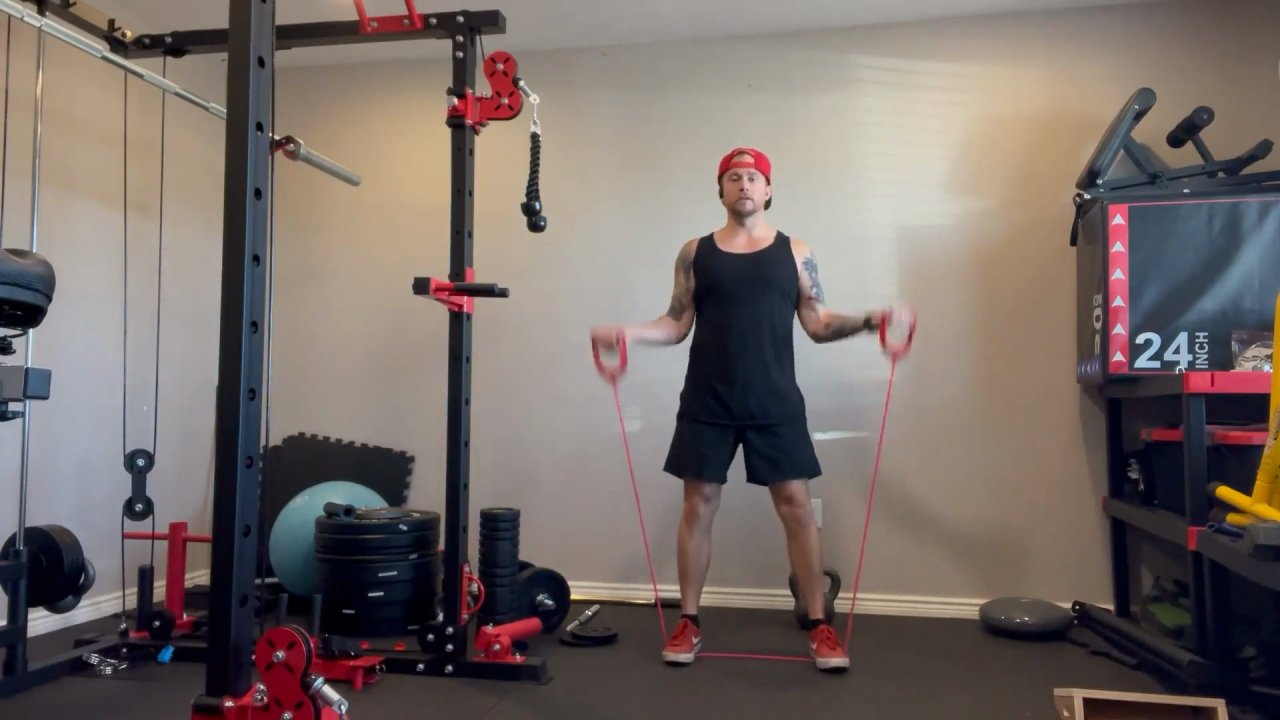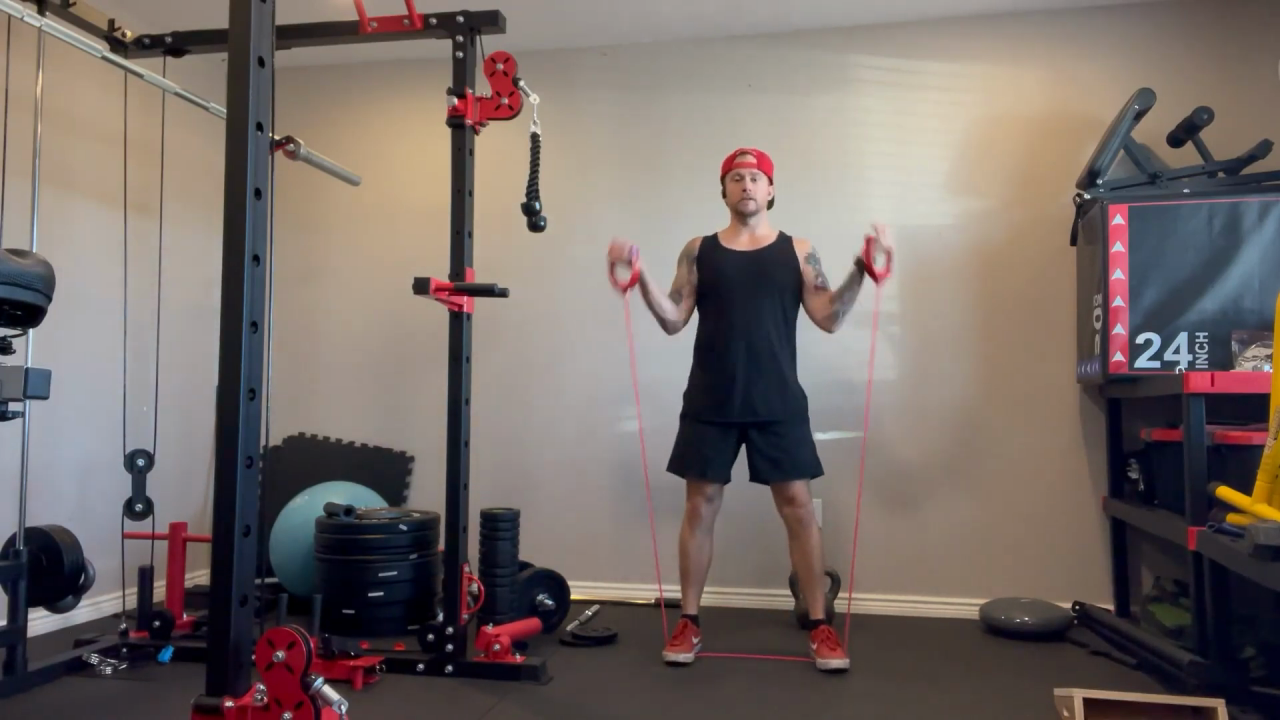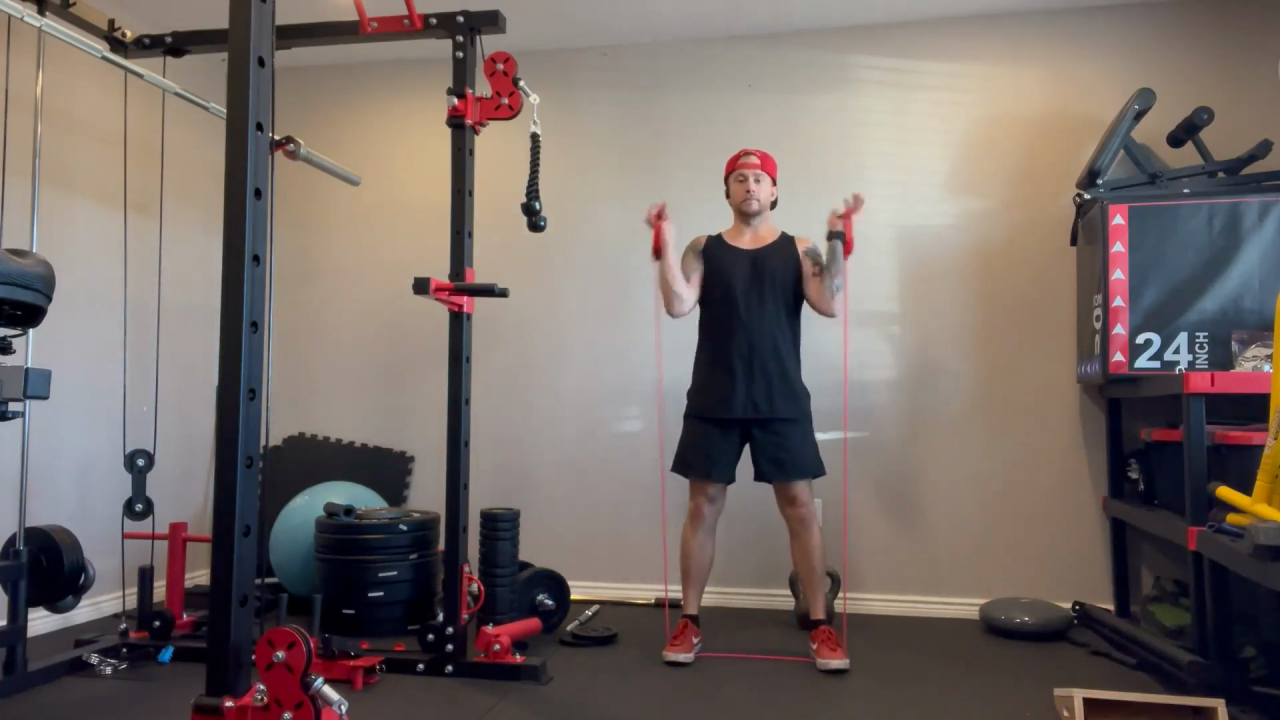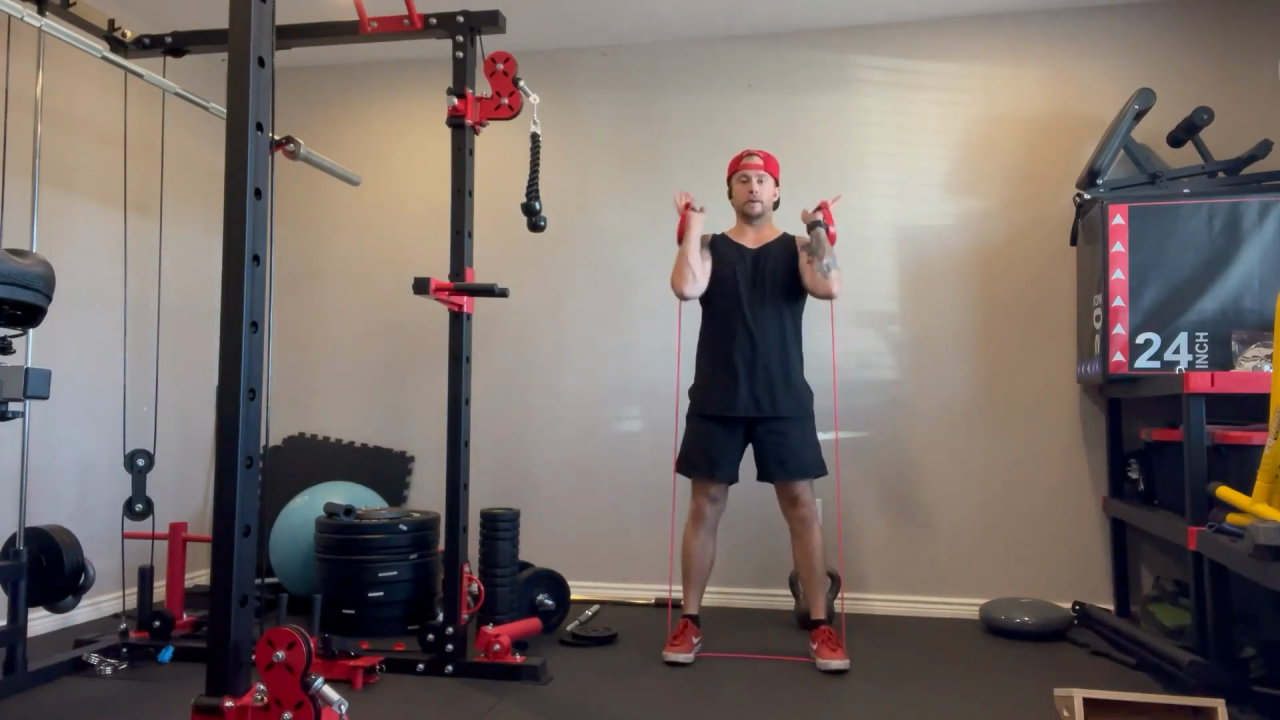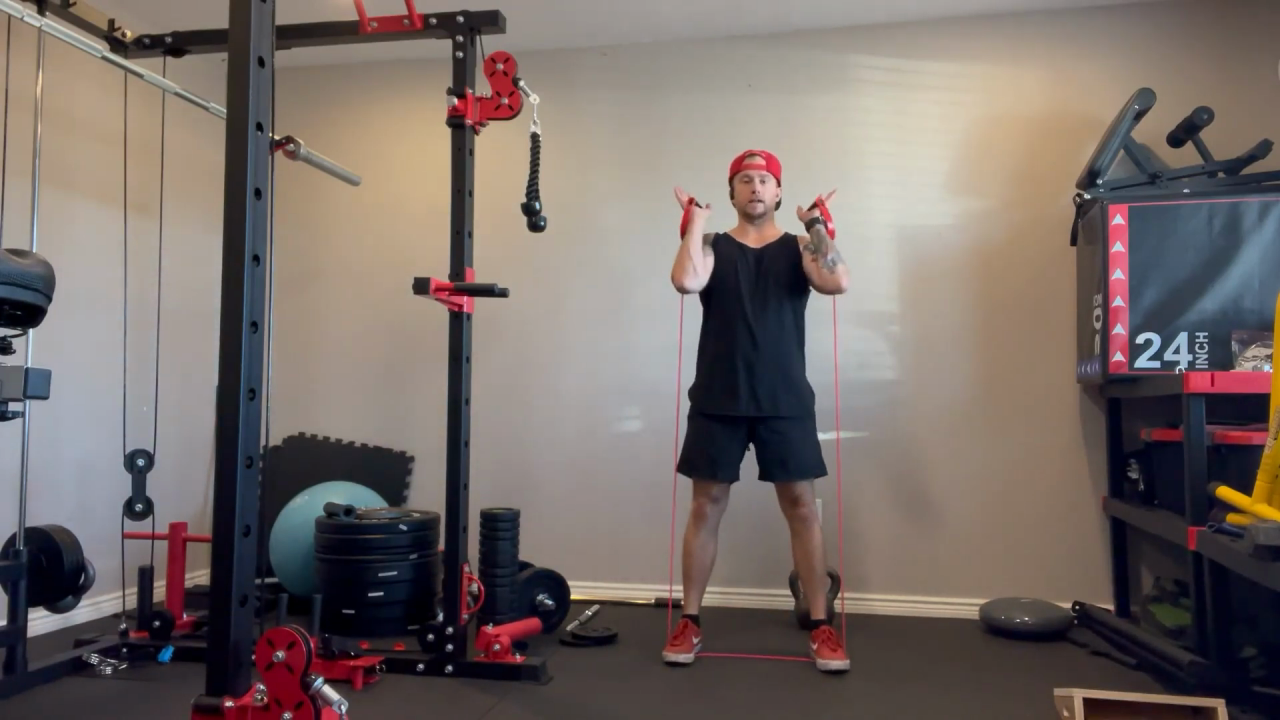
dt=0.1s
person 1, frame 1
left shoulder: (795, 252)
right shoulder: (695, 252)
left elbow: (817, 323)
right elbow: (678, 323)
left wrist: (866, 322)
right wrist: (629, 333)
left hip: (776, 403)
right hip: (707, 402)
left knee: (796, 507)
right knee: (698, 507)
left ankle: (819, 626)
right ankle: (689, 622)
person 1, frame 2
left shoulder: (797, 251)
right shoulder: (698, 251)
left elbow: (828, 318)
right elbow: (673, 319)
left wrist: (861, 270)
right wrist: (642, 275)
left hip: (778, 402)
right hip: (710, 402)
left knee: (798, 507)
right knee: (700, 506)
left ankle: (820, 626)
right ankle: (689, 622)
person 1, frame 3
left shoulder: (800, 249)
right shoulder: (703, 248)
left elbow: (828, 303)
right elbow: (679, 305)
left wrist: (837, 239)
right wrist: (666, 242)
left hip: (782, 401)
right hip: (714, 400)
left knee: (799, 507)
right knee: (703, 506)
left ankle: (821, 626)
right ankle: (689, 621)
person 1, frame 4
left shoulder: (797, 247)
right shoulder: (709, 246)
left elbow: (828, 288)
right elbow: (686, 288)
left wrist: (817, 228)
right wrist: (691, 229)
left hip: (784, 401)
right hip: (717, 399)
left knee: (801, 507)
right knee: (705, 507)
left ankle: (821, 627)
right ankle: (690, 621)
person 1, frame 5
left shoulder: (799, 246)
right shoulder: (711, 244)
left elbow: (837, 282)
right elbow: (686, 281)
left wrist: (816, 225)
right wrist: (695, 224)
left hip: (785, 399)
right hip: (718, 399)
left knee: (801, 507)
right knee: (706, 507)
left ankle: (821, 626)
right ankle: (690, 621)
